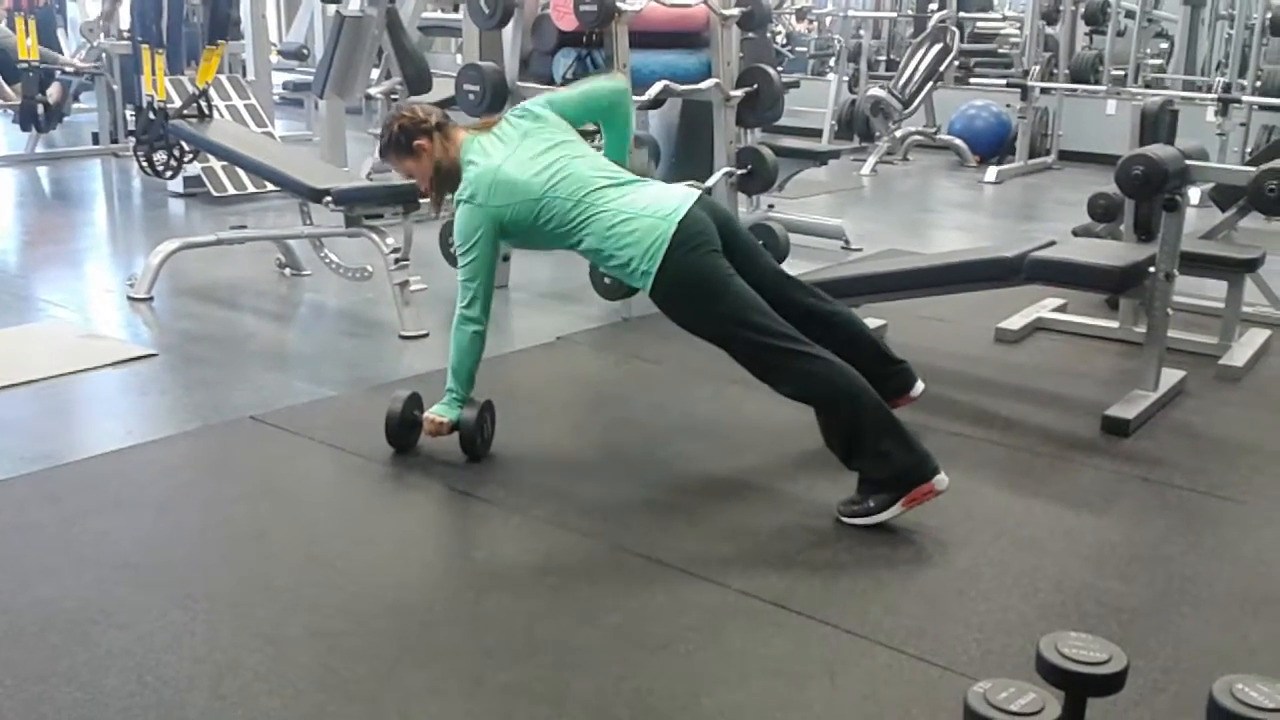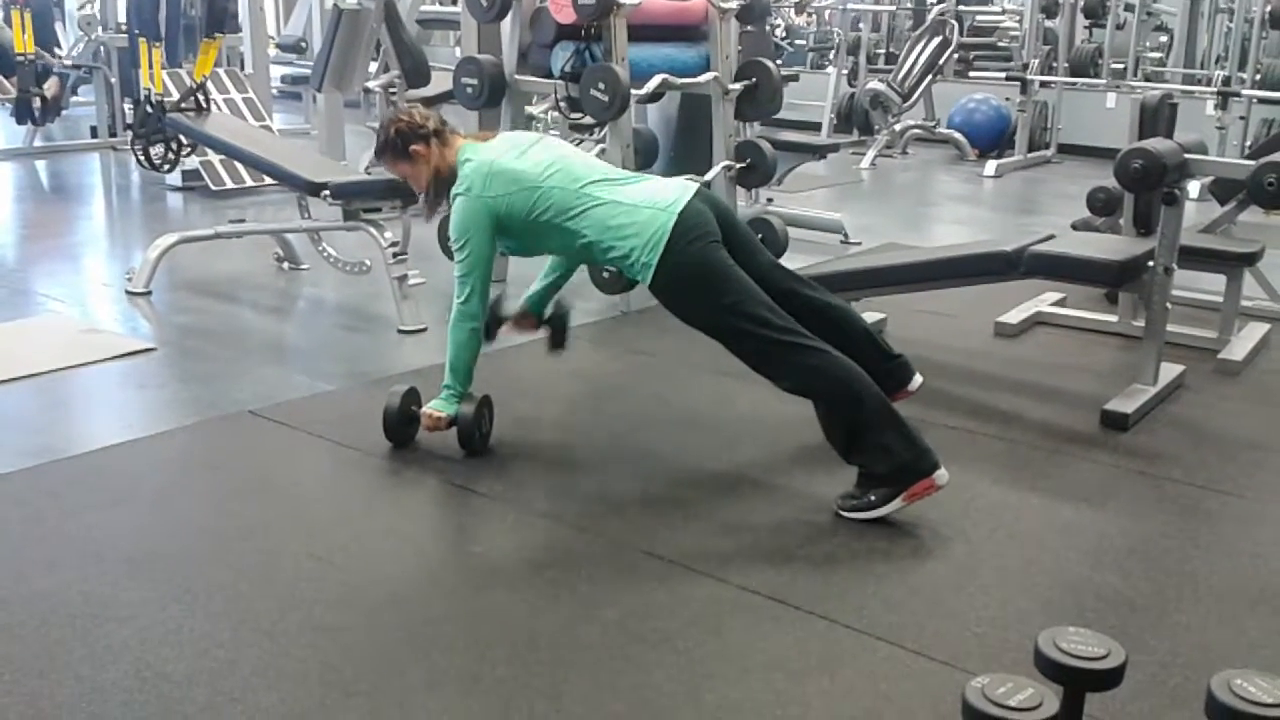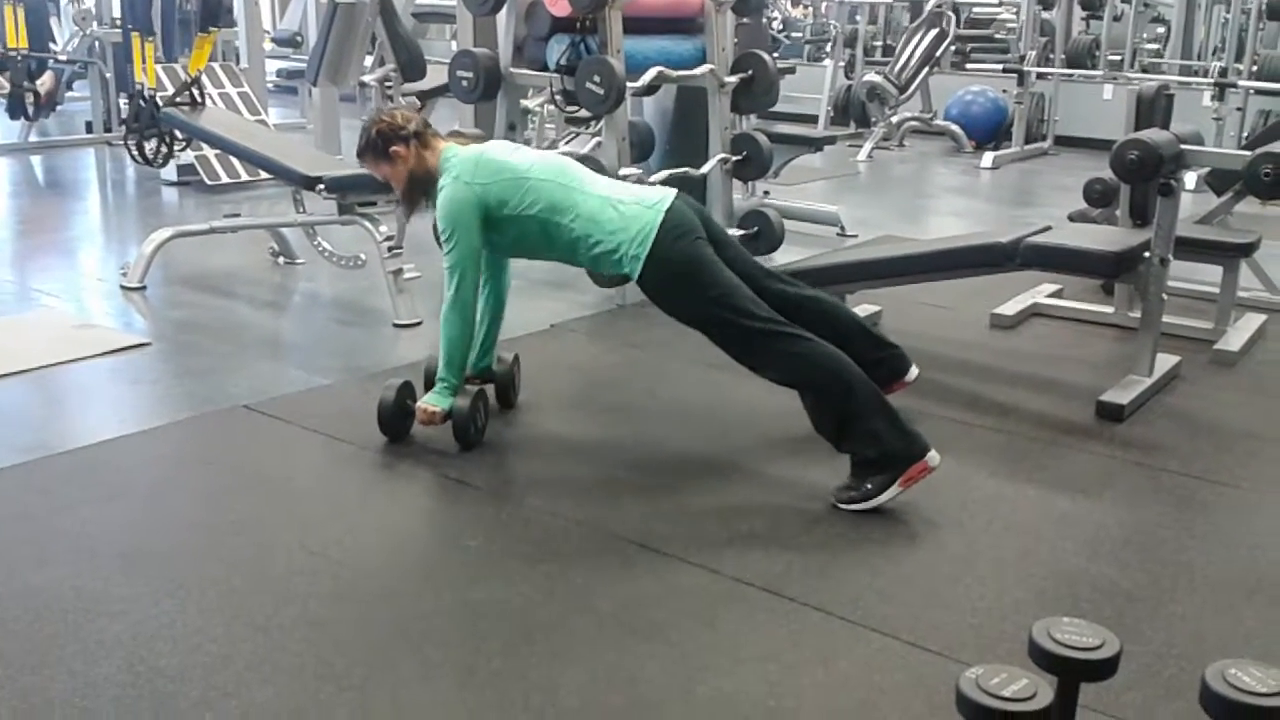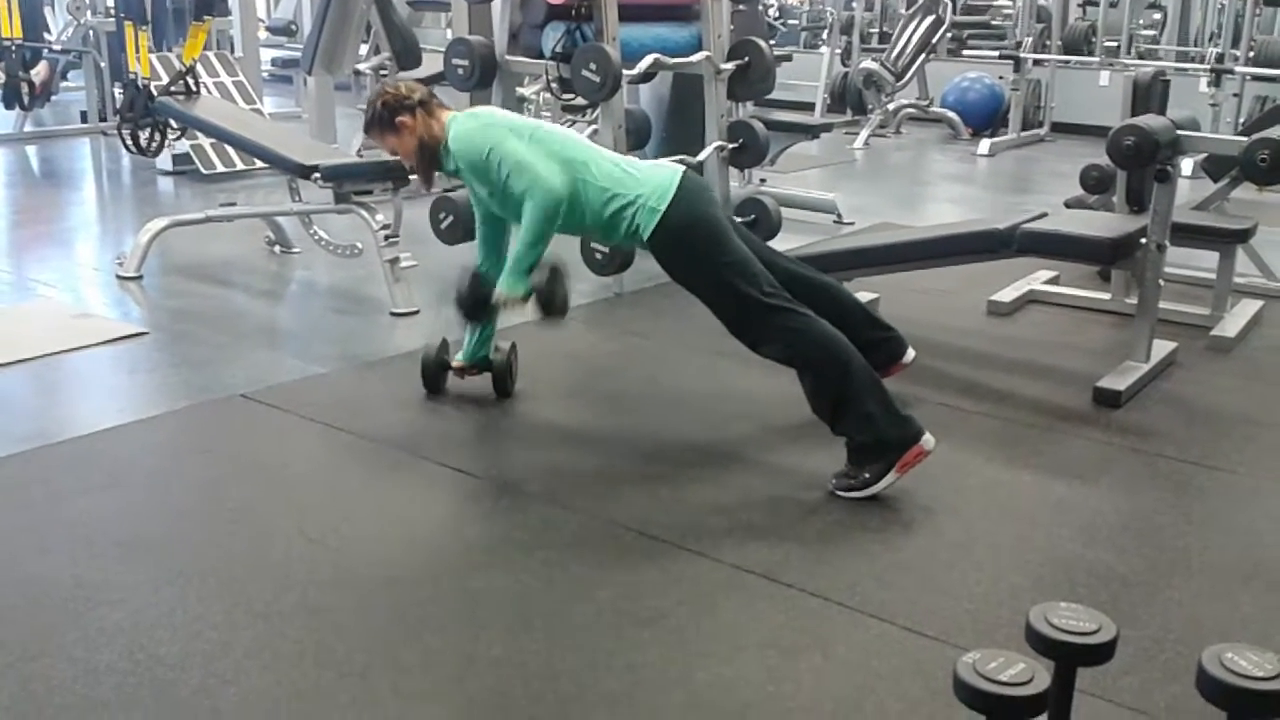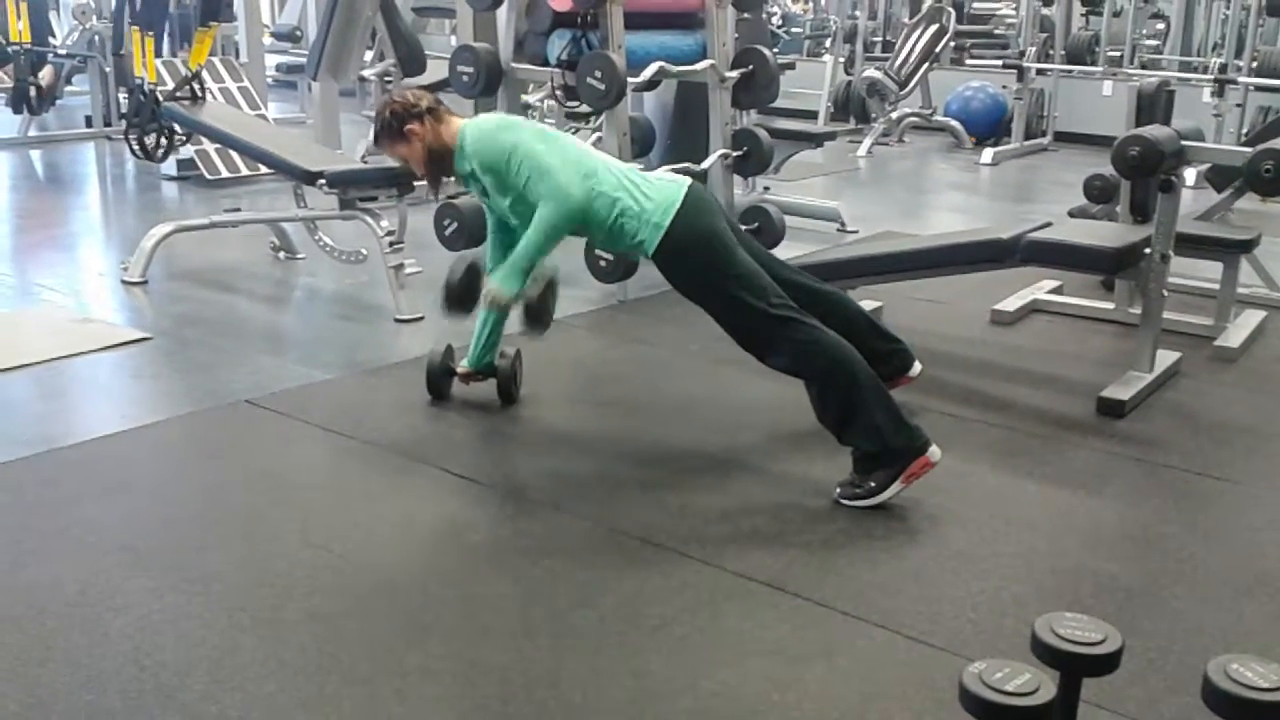
dt=0.5s
person 1, frame 1
left shoulder: (477, 200)
right shoulder: (524, 116)
left elbow: (472, 307)
right elbow: (616, 86)
left wrist: (454, 402)
left hip: (668, 256)
right hip: (692, 208)
left knee: (787, 354)
right knee: (794, 300)
left ankle: (902, 474)
right ankle: (892, 380)
person 1, frame 2
left shoulder: (471, 196)
right shoulder: (513, 141)
left elbow: (469, 302)
left wrist: (452, 396)
right wrist: (540, 298)
left hip: (669, 248)
right hip: (689, 202)
left knee: (786, 346)
right knee: (791, 295)
left ankle: (902, 468)
right ankle: (891, 374)
person 1, frame 3
left shoulder: (456, 191)
right shoulder: (484, 158)
left elbow: (461, 294)
right elbow: (494, 272)
left wrist: (446, 389)
right wrist: (481, 363)
left hip: (653, 249)
right hip: (668, 210)
left knee: (772, 340)
right knee: (777, 294)
left ankle: (894, 454)
right ankle: (886, 366)
person 1, frame 4
left shoulder: (473, 133)
right shoulder: (471, 164)
left elbow: (550, 189)
right elbow: (489, 256)
left wrist: (517, 280)
right wrist: (474, 350)
left hip: (664, 209)
right hip: (669, 199)
left knee: (774, 318)
right knee: (779, 278)
left ankle: (890, 441)
right ankle: (883, 350)
person 1, frame 5
left shoulder: (486, 137)
right shoulder: (479, 169)
left elbow: (569, 195)
right elbow: (500, 255)
left wrist: (512, 278)
right wrist: (480, 357)
left hip: (669, 221)
right hip: (675, 209)
left knee: (782, 329)
right knee: (788, 288)
left ankle: (896, 451)
right ankle: (890, 362)
